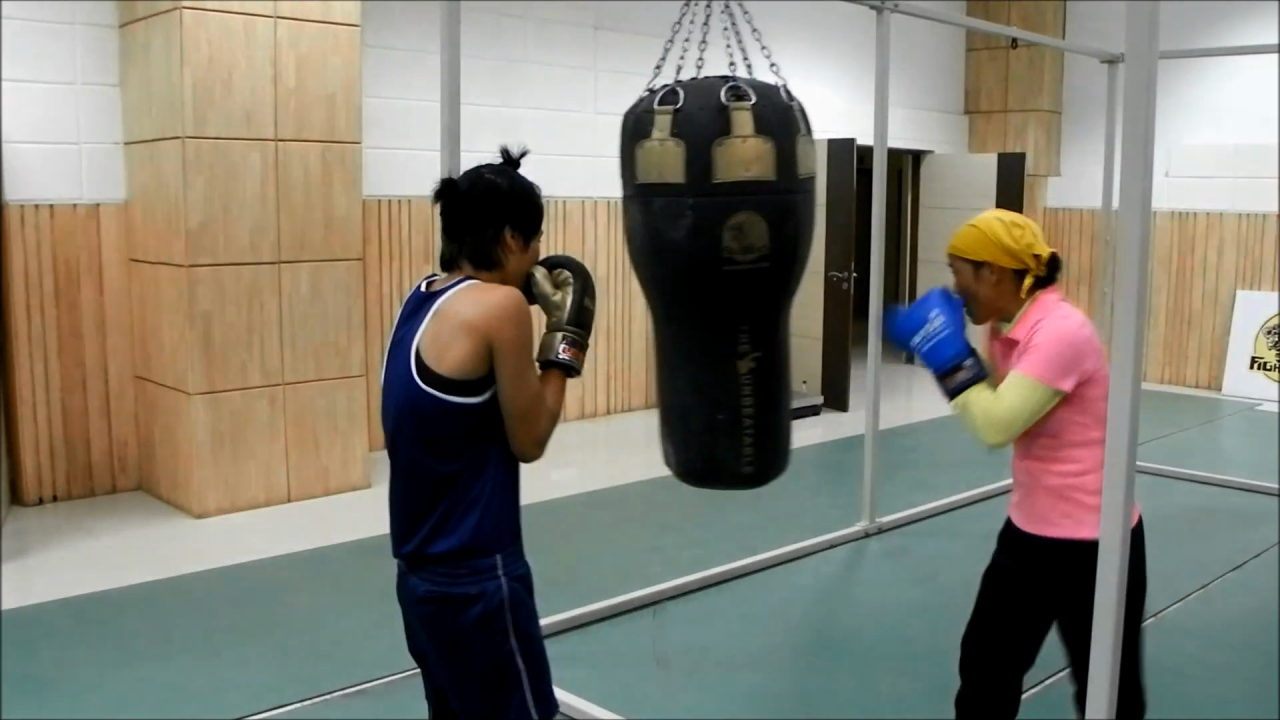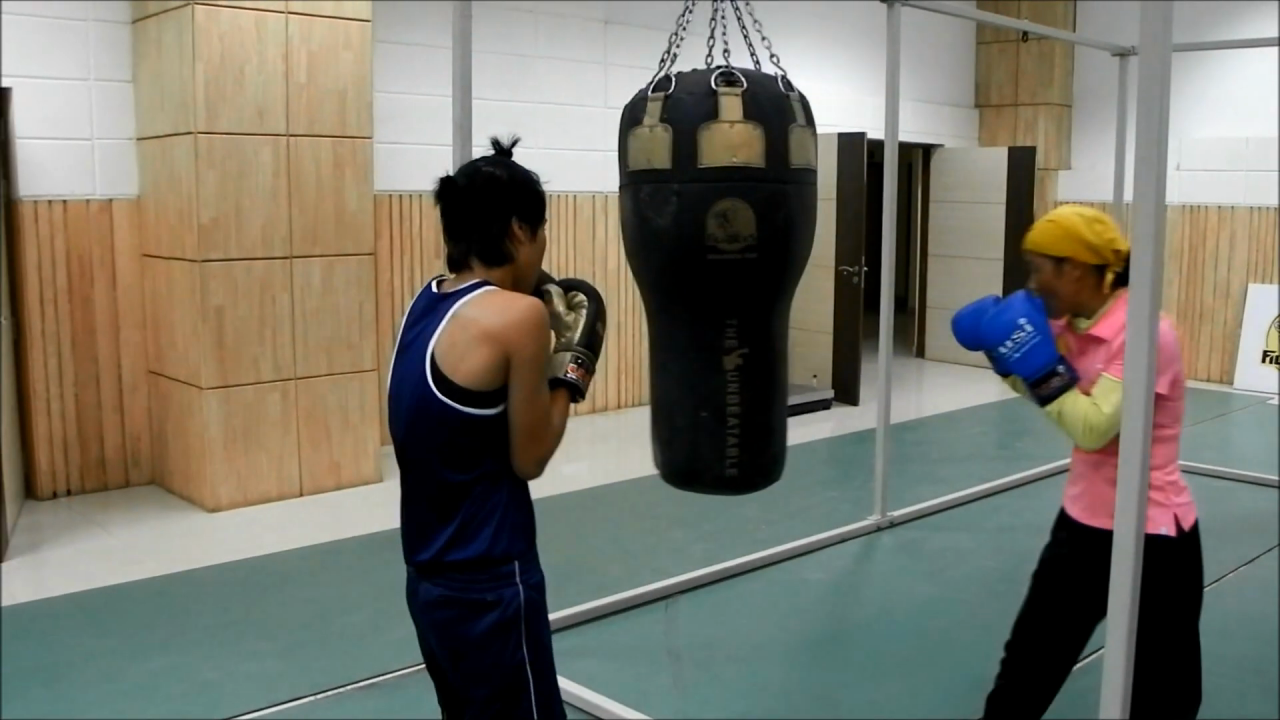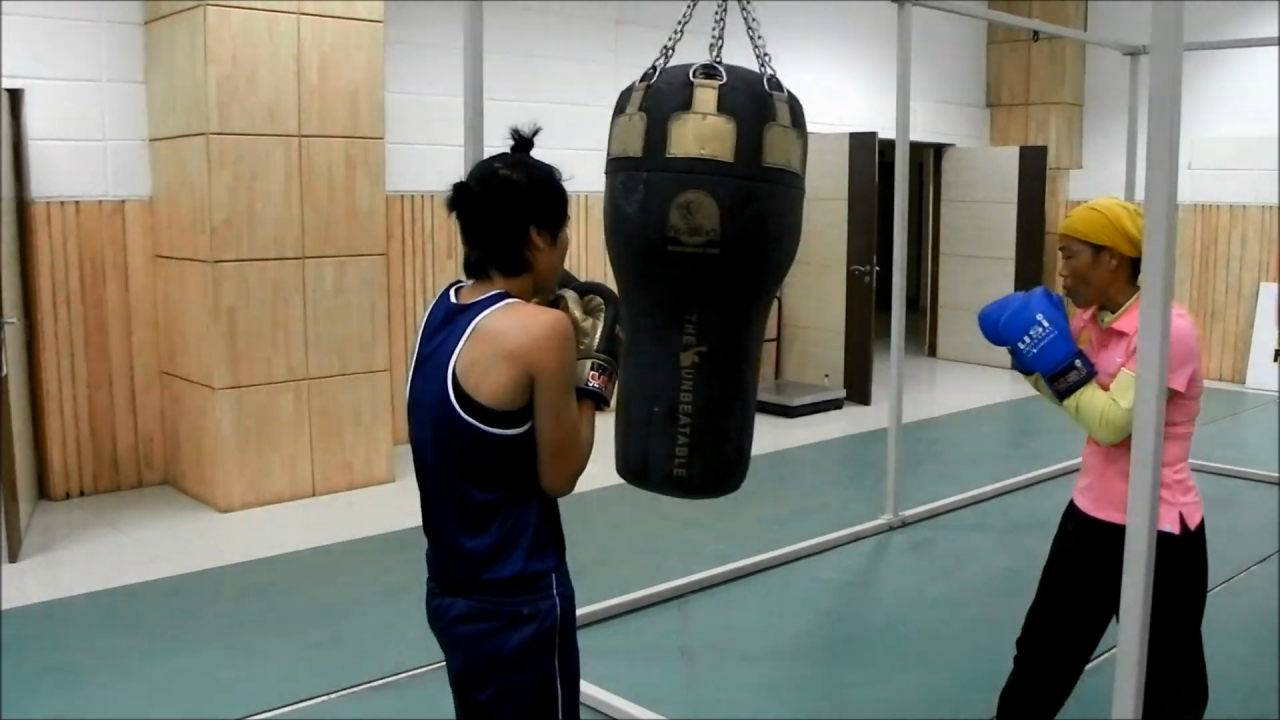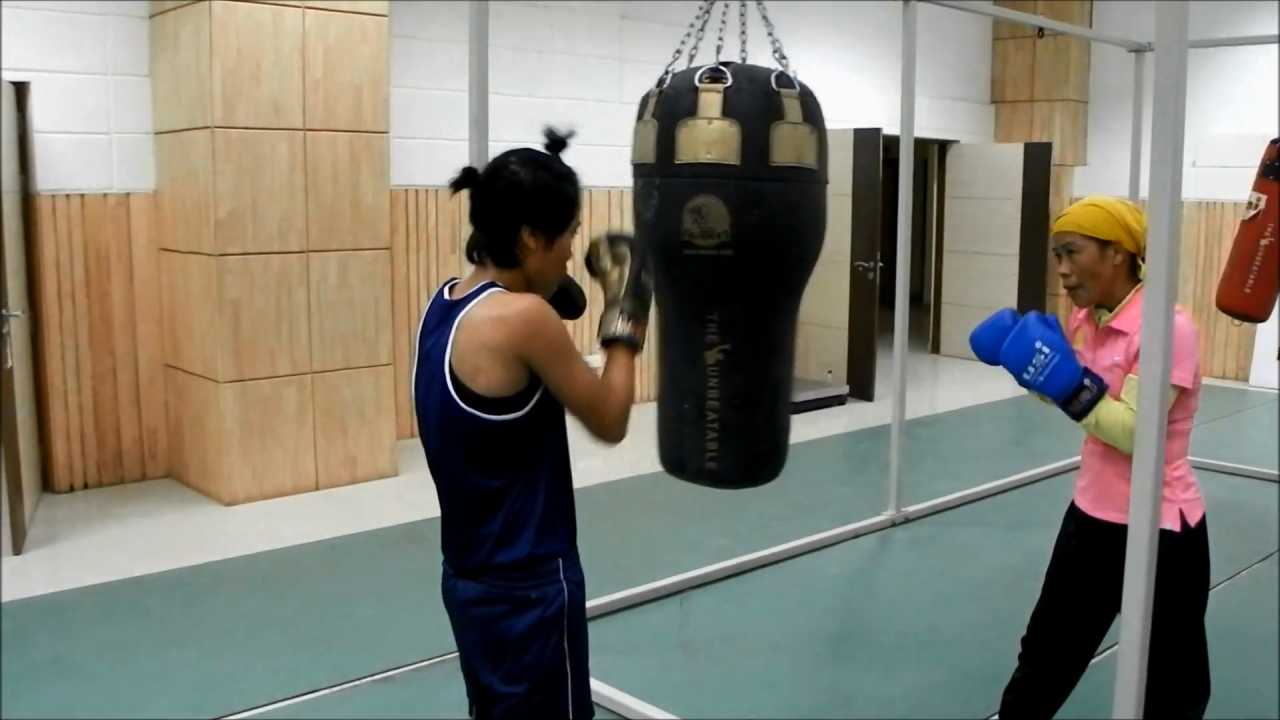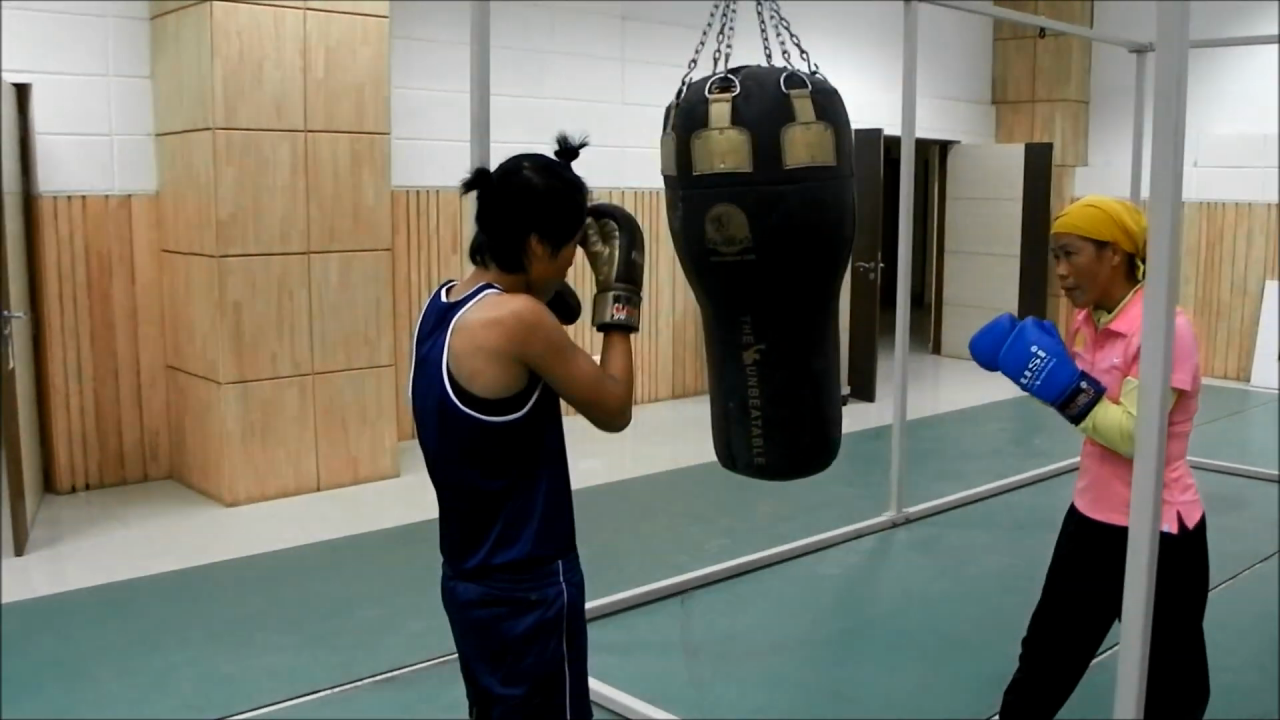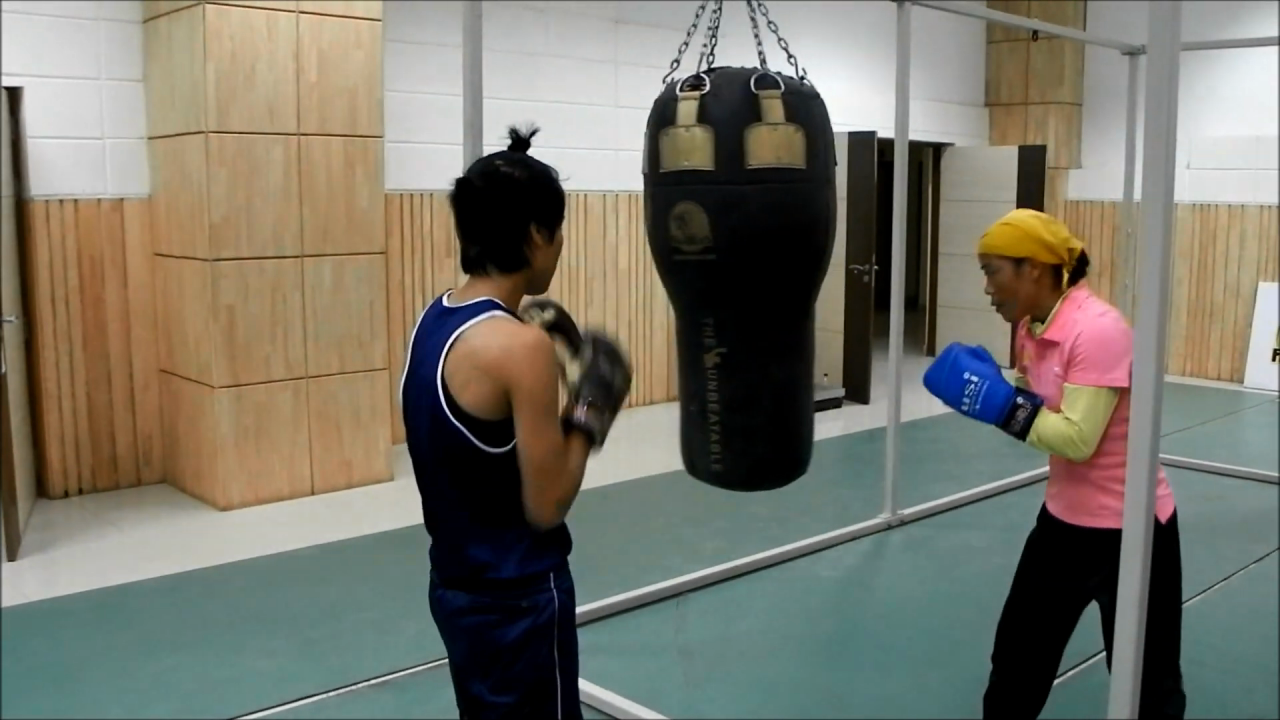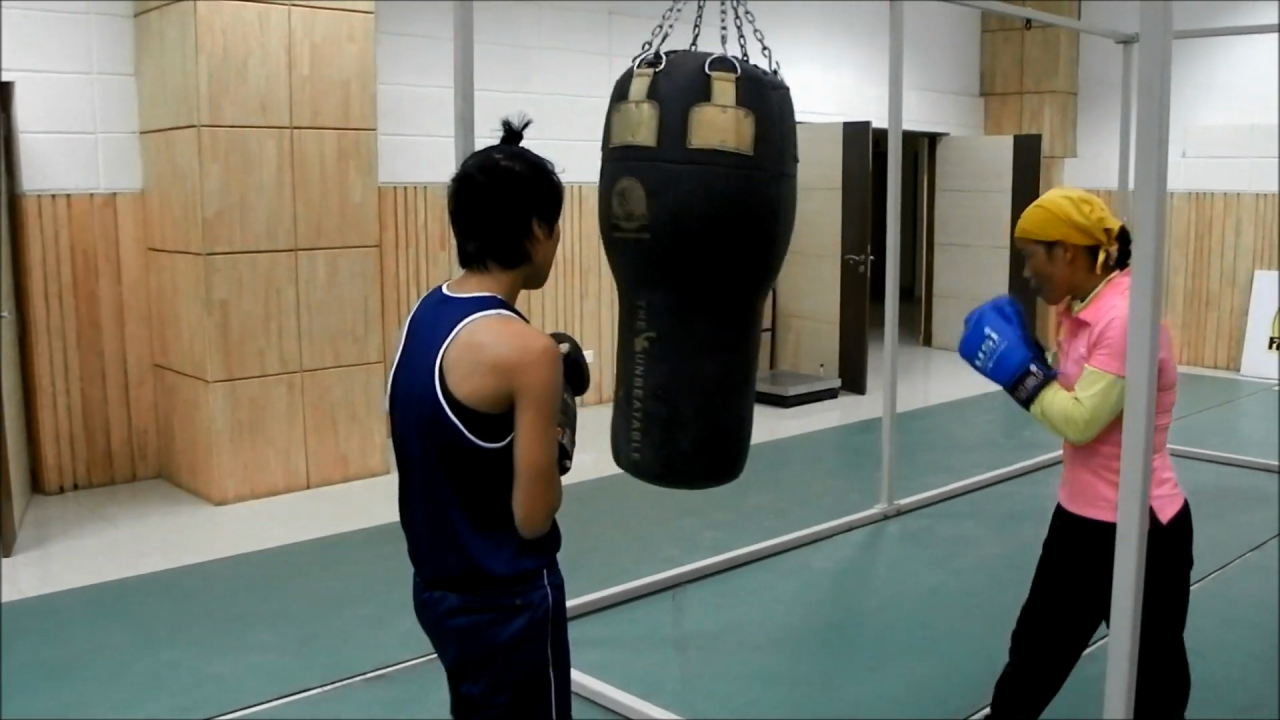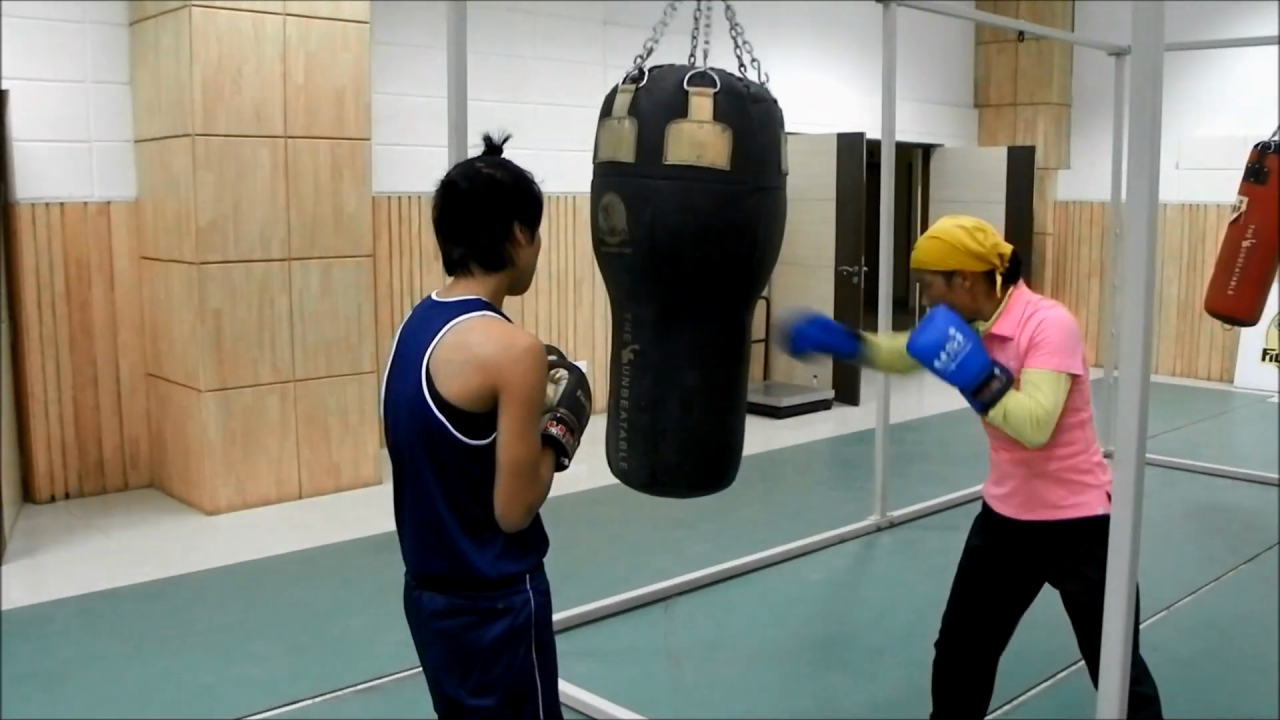
dt=0.5s
person 1, frame 1
left shoulder: (421, 300)
right shoulder: (499, 305)
right elbow: (529, 440)
right wrist: (566, 334)
left hip: (423, 571)
right hip: (475, 577)
person 1, frame 2
left shoulder: (428, 304)
right shoulder: (516, 314)
right elbow: (529, 458)
right wrist: (574, 355)
left hip: (432, 576)
right hip: (487, 585)
person 1, frame 3
left shoulder: (444, 308)
right shoulder: (540, 330)
right elbow: (559, 476)
right wrist: (594, 363)
left hip: (453, 588)
right hip: (516, 601)
person 1, frame 4
left shoulder: (446, 304)
right shoulder: (521, 318)
right elbow: (611, 422)
right wrist: (625, 316)
left hip: (471, 574)
right hip: (528, 586)
person 1, frame 5
left shoulder: (443, 305)
right shoulder: (517, 319)
right elbow: (613, 411)
right wrist: (618, 296)
left hip: (470, 576)
right hip: (528, 586)
person 1, frame 6
left shoulder: (436, 318)
right shoulder: (518, 344)
right elbow: (547, 506)
right wrist: (591, 406)
left hip: (457, 583)
right hip: (516, 599)
person 1, frame 7
left shoulder: (426, 314)
right shoulder: (523, 348)
right elbow: (533, 516)
right wrist: (555, 432)
left hip: (439, 583)
right hip: (504, 599)
person 1, frame 8
left shoulder: (417, 324)
right shoulder: (511, 349)
right elbow: (514, 509)
right wrist: (561, 428)
left hip: (431, 590)
right hip: (493, 604)
person 2, frame 1
left shoulder: (1060, 329)
right shoulder: (1015, 328)
left elbow: (996, 425)
right elbow: (1001, 402)
left wrist: (946, 354)
left hip: (1090, 541)
right hip: (1032, 531)
right knee: (984, 665)
person 2, frame 2
right shoulder: (1068, 324)
left elbow: (1094, 430)
right elbow: (1045, 398)
left wrist: (1038, 359)
right wrist: (1003, 348)
left hip: (1152, 539)
right hip: (1082, 524)
right knee: (1028, 658)
person 2, frame 3
left shoulder: (1169, 329)
right shoulder: (1093, 319)
left elbow: (1109, 423)
right elbow: (1069, 400)
left wrist: (1056, 353)
right wrist: (1027, 350)
left hip: (1155, 534)
right hip: (1090, 517)
right knee: (1041, 652)
person 2, frame 4
left shoulder: (1167, 326)
right shoulder: (1087, 318)
left elbow: (1134, 433)
left wrist: (1067, 380)
right wrist: (1029, 362)
left hip: (1157, 531)
right hip: (1091, 516)
right knee: (1046, 650)
person 2, frame 5
left shoulder: (1165, 329)
right shoulder: (1087, 320)
left elbow: (1132, 436)
left wrist: (1063, 384)
right wrist: (1028, 365)
left hip: (1156, 535)
right hip: (1091, 519)
right knee: (1046, 651)
person 2, frame 6
left shoulder: (1098, 329)
right shoulder: (1031, 329)
left elbow: (1078, 440)
left wrist: (999, 402)
right wrist: (975, 385)
left hip: (1129, 530)
right hip: (1064, 520)
right knee: (1018, 650)
person 2, frame 7
left shoulder: (1127, 318)
right shoulder: (1075, 308)
left elbow: (1081, 422)
left wrist: (1015, 367)
right wrist: (1026, 356)
right hip: (1078, 515)
right knee: (1036, 643)
person 2, frame 8
left shoulder: (1050, 323)
right shoulder: (961, 324)
left elbow: (1036, 428)
right elbow: (901, 351)
left wrist: (972, 370)
right wrist: (840, 340)
left hip: (1081, 521)
right hip: (1006, 514)
right knee: (961, 649)
